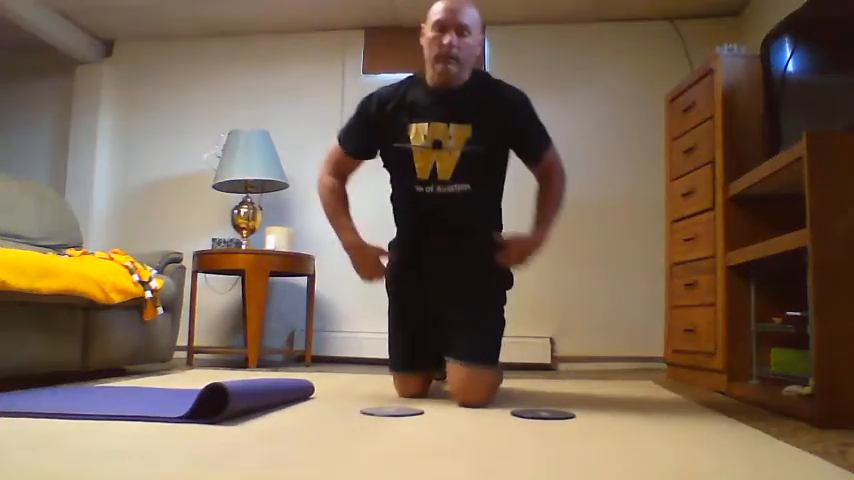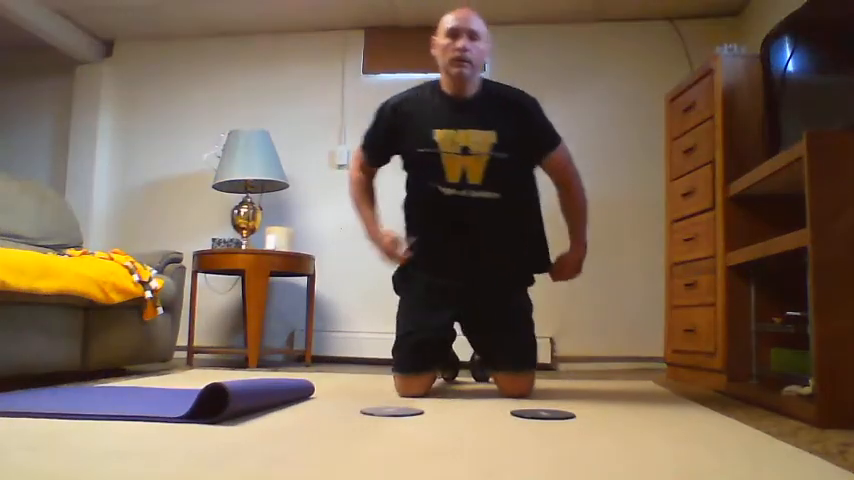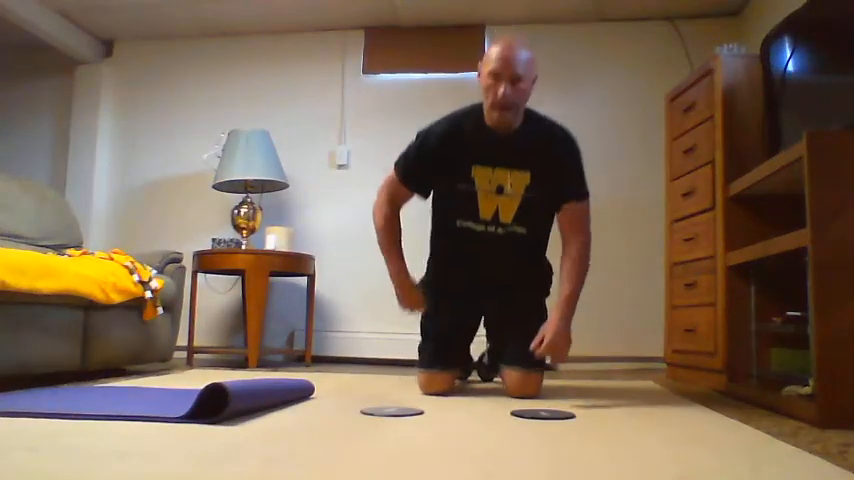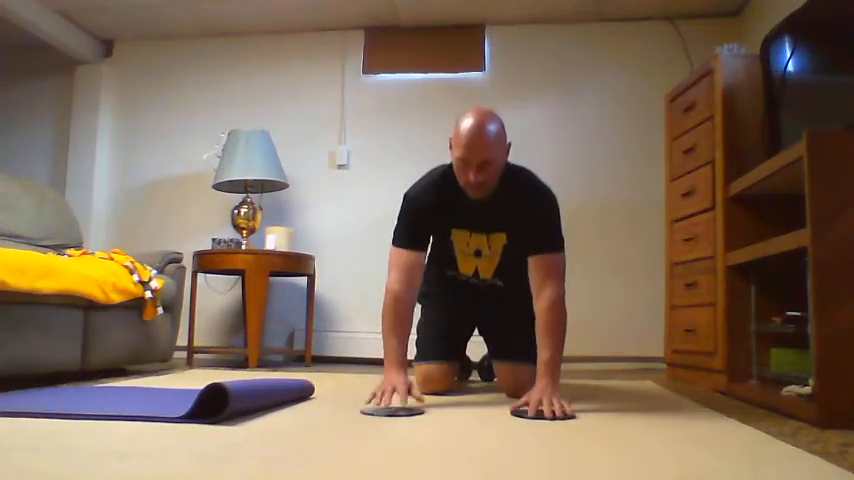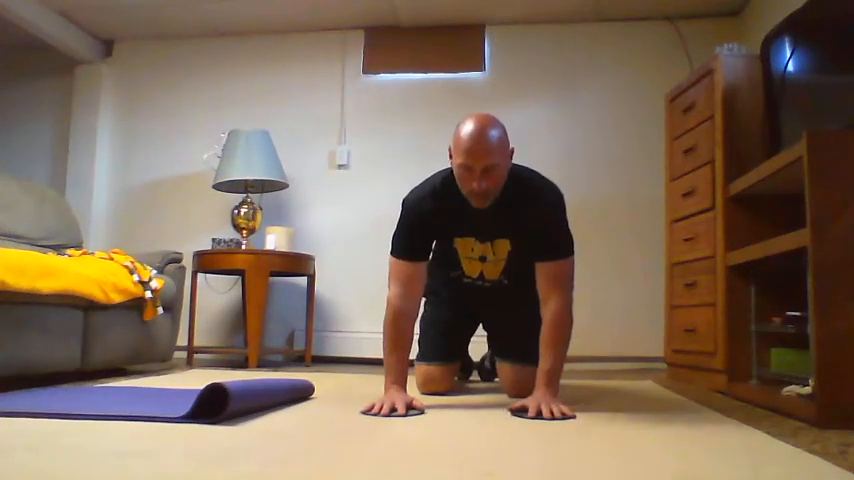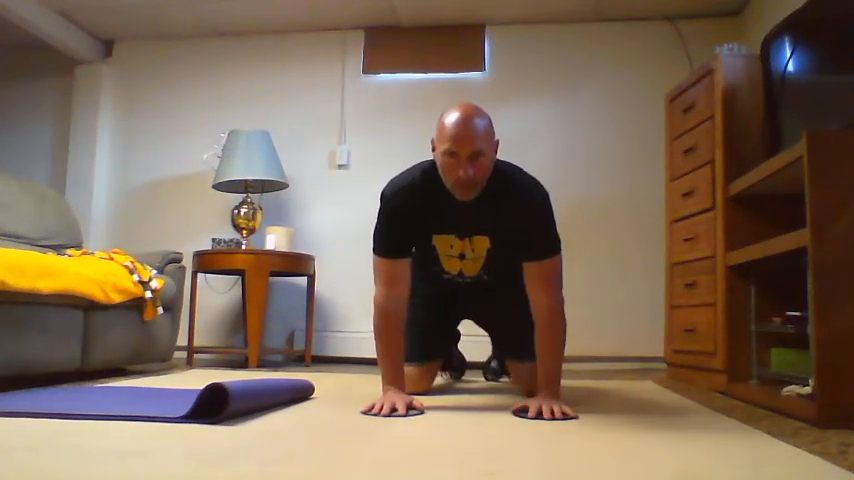
dt=0.5s
person 1, frame 1
left shoulder: (506, 103)
right shoulder: (383, 104)
left elbow: (551, 173)
right elbow: (331, 175)
left wrist: (537, 236)
right wrist: (353, 244)
left hip: (477, 268)
right hip: (410, 267)
left knee: (472, 394)
right knee: (410, 390)
left ankle: (464, 356)
right ankle: (439, 350)
person 1, frame 2
left shoulder: (518, 108)
right shoulder: (402, 110)
left elbow: (566, 176)
right elbow: (360, 170)
left wrist: (577, 248)
right wrist: (374, 228)
left hip: (501, 273)
right hip: (425, 272)
left knee: (517, 388)
right knee: (410, 388)
left ankle: (482, 357)
right ankle: (441, 357)
person 1, frame 3
left shoulder: (557, 144)
right shoulder: (442, 136)
left elbow: (576, 237)
right elbow: (386, 203)
left wrist: (562, 315)
right wrist: (401, 280)
left hip: (520, 282)
right hip: (451, 278)
left knee: (524, 387)
right knee: (434, 385)
left ankle: (497, 355)
right ankle: (462, 359)
person 1, frame 4
left shoulder: (535, 197)
right shoulder: (423, 195)
left elbow: (548, 290)
right elbow: (400, 284)
left wrist: (547, 381)
right wrist: (394, 370)
left hip: (509, 294)
right hip: (447, 290)
left knee: (520, 385)
right knee: (431, 382)
left ankle: (494, 359)
right ankle: (459, 360)
person 1, frame 5
left shoulder: (543, 199)
right shoulder: (423, 201)
left elbow: (556, 297)
right elbow: (402, 297)
left wrist: (545, 390)
right wrist: (394, 386)
left hip: (516, 291)
right hip: (450, 288)
left knee: (522, 385)
right knee: (433, 382)
left ankle: (497, 359)
right ankle: (457, 357)
person 1, frame 6
left shoulder: (527, 195)
right shoulder: (401, 195)
left elbow: (547, 298)
right elbow: (390, 295)
left wrist: (549, 392)
right wrist: (392, 387)
left hip: (502, 284)
right hip: (432, 284)
left knee: (532, 382)
right knee: (414, 382)
left ankle: (504, 354)
right ankle: (447, 354)
